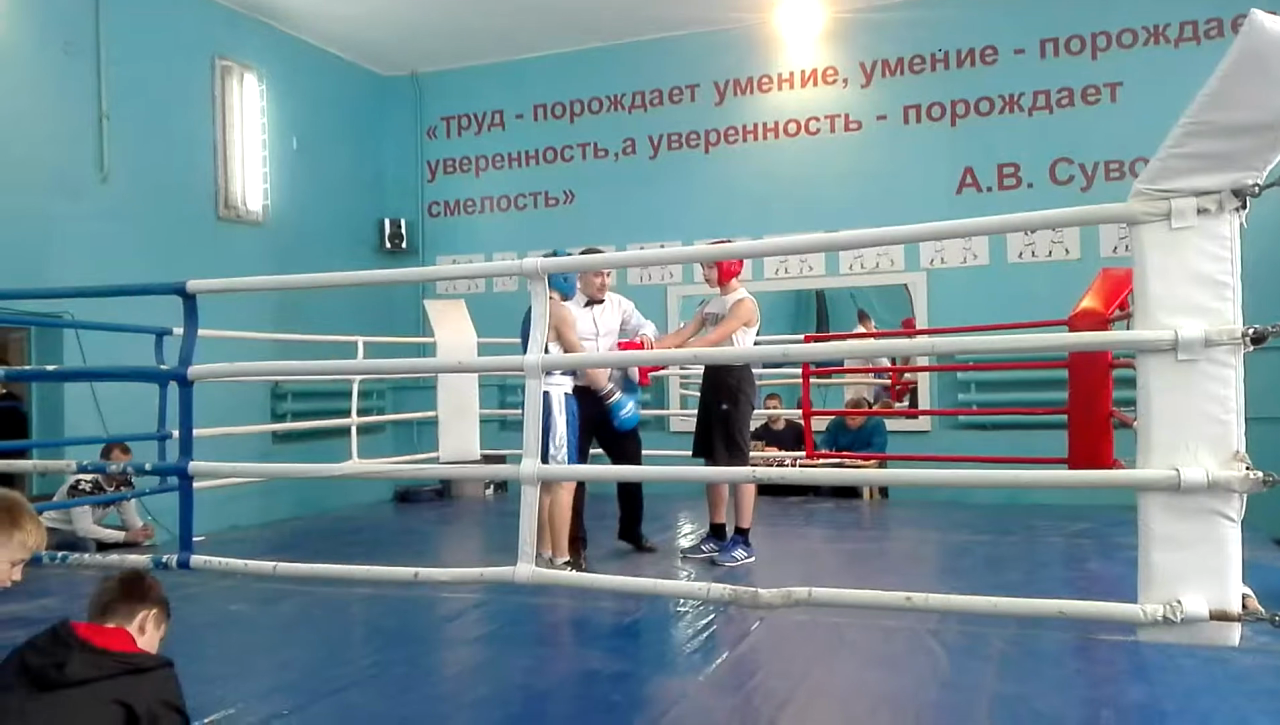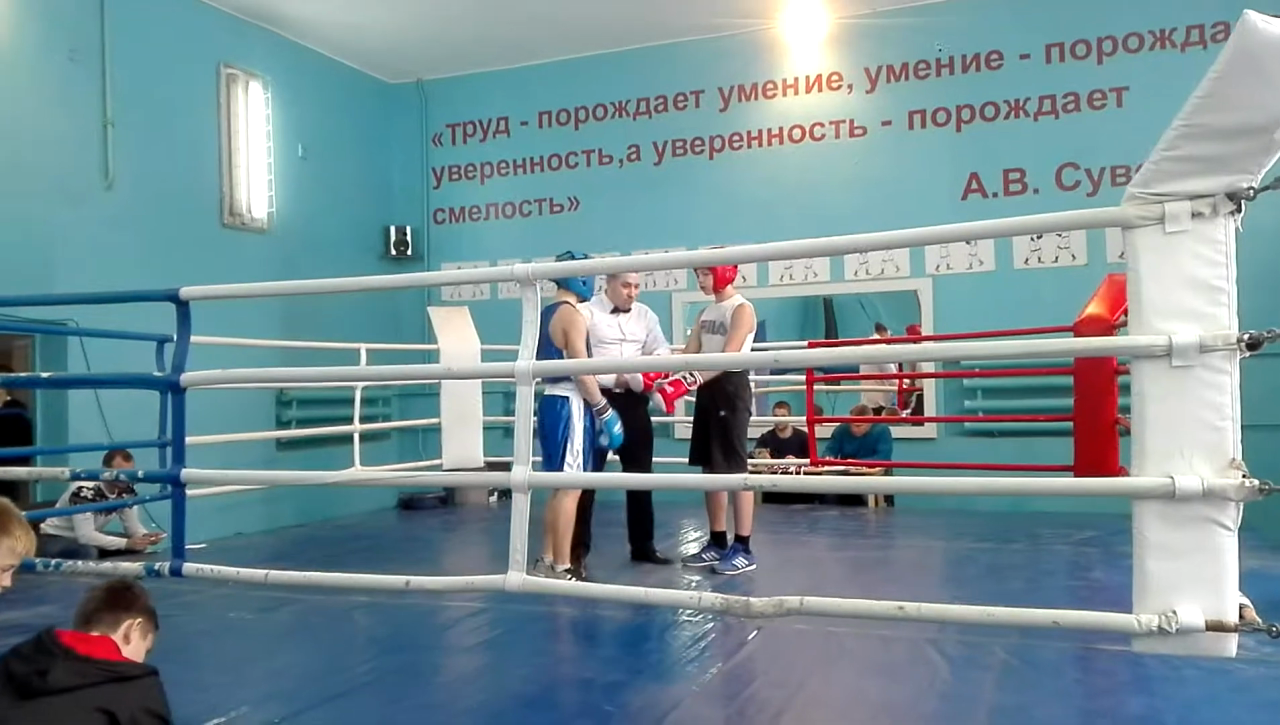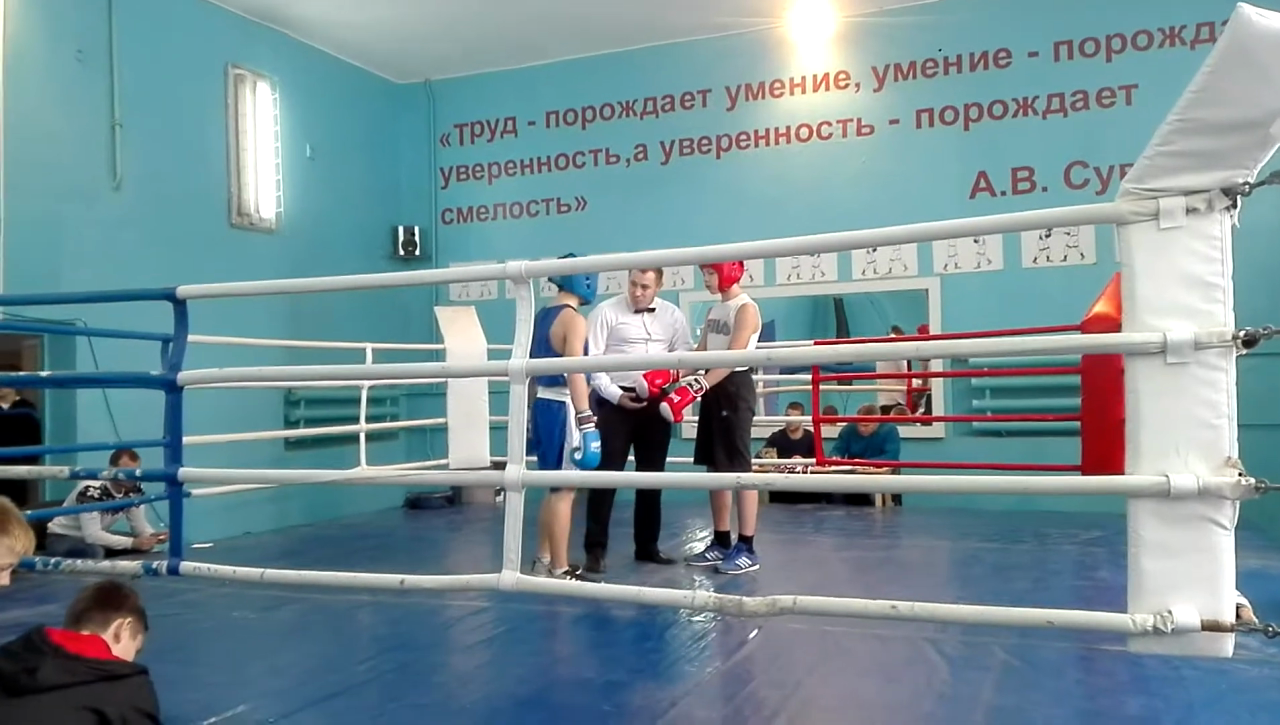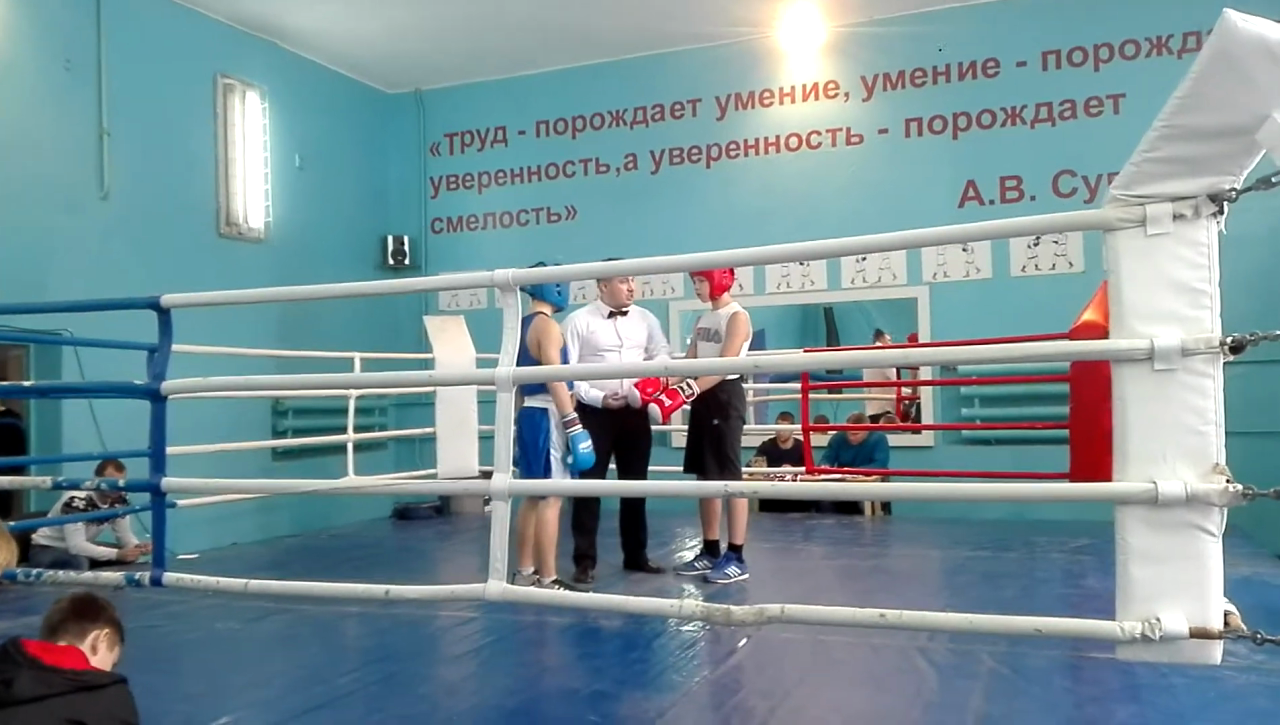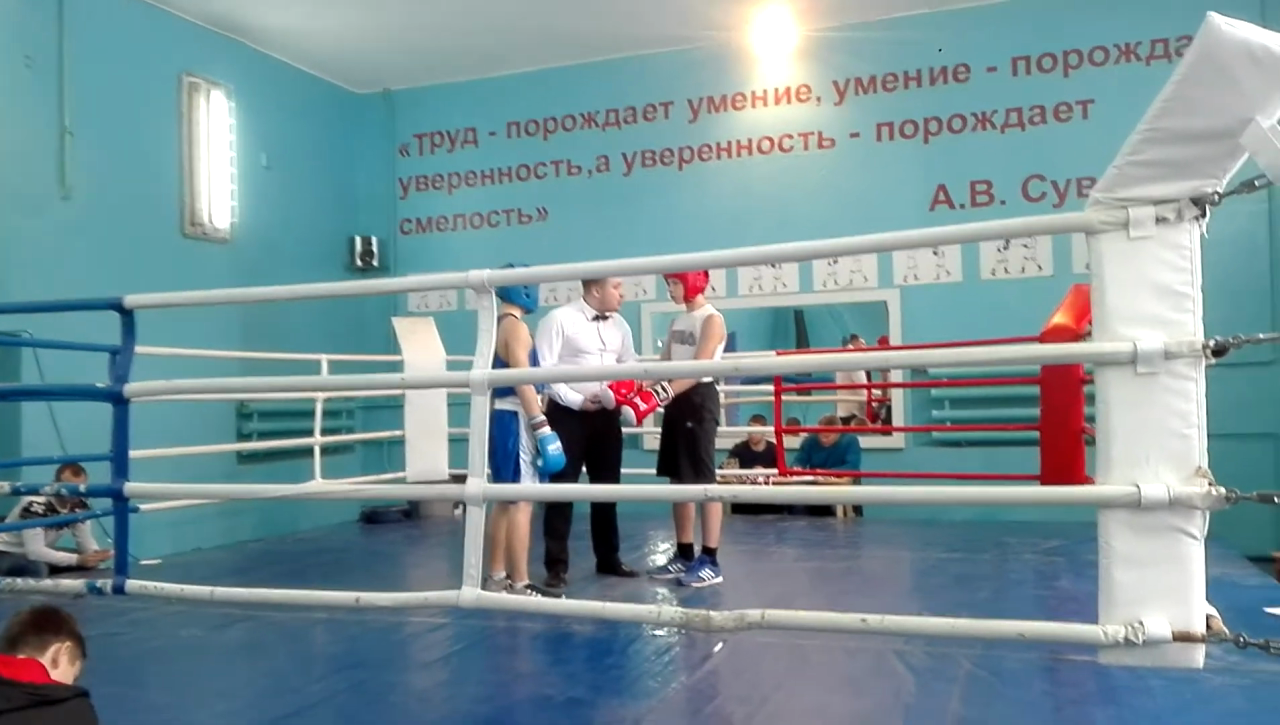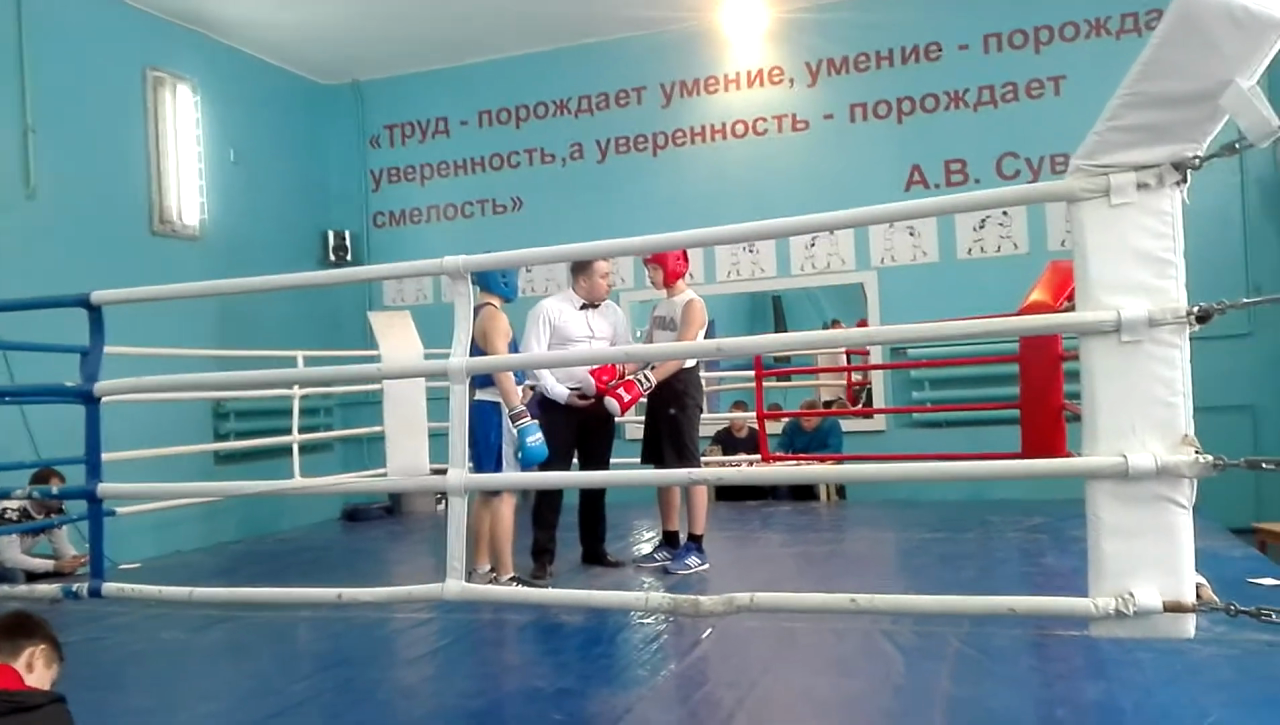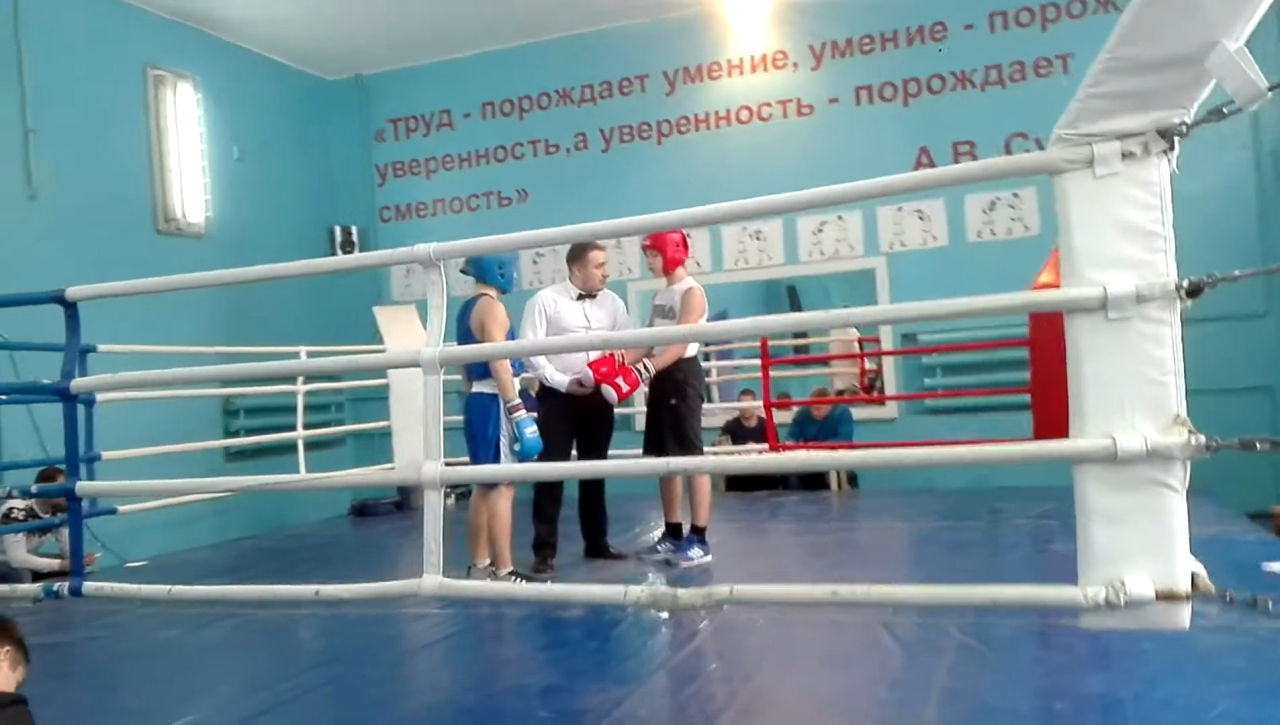
dt=0.5s
person 1, frame 1
left shoulder: (534, 311)
right shoulder: (558, 311)
right elbow: (580, 358)
right wrist: (613, 394)
left hip: (540, 396)
right hip: (555, 398)
left knee: (547, 481)
right knee: (564, 482)
left ankle: (544, 554)
right ankle: (560, 560)
person 1, frame 2
left shoulder: (546, 314)
right shoulder: (572, 315)
right elbow: (581, 370)
right wrist: (603, 409)
left hip: (551, 401)
right hip: (570, 404)
left knee: (558, 486)
right knee: (570, 488)
left ankle: (546, 560)
right ankle: (561, 568)
person 1, frame 3
left shoulder: (542, 316)
right shoulder: (574, 320)
right elbow: (575, 375)
left wrist: (529, 417)
right wrist: (587, 423)
left hip: (543, 404)
right hip: (563, 407)
left knee: (555, 487)
right knee: (564, 490)
left ankle: (544, 559)
right ankle: (559, 570)
person 1, frame 4
left shoulder: (523, 325)
right shoulder: (548, 325)
right elbow: (555, 380)
left wrist: (517, 426)
right wrist: (574, 425)
left hip: (528, 414)
right hip: (546, 416)
left knee: (533, 496)
right knee: (550, 498)
left ankle: (525, 571)
right ankle: (547, 579)
person 1, frame 5
left shoulder: (494, 327)
right shoulder: (516, 327)
right elbow: (522, 381)
right wrist: (542, 427)
left hip: (500, 416)
right hip: (516, 418)
left knee: (504, 500)
right knee: (521, 501)
left ankle: (497, 576)
right ankle: (520, 584)
person 1, frame 6
left shoulder: (472, 317)
right shoulder: (495, 316)
right elbow: (501, 371)
right wrist: (521, 417)
left hip: (481, 406)
right hip: (498, 408)
left knee: (487, 492)
right knee: (504, 494)
left ankle: (481, 570)
right ankle: (505, 577)
person 1, frame 7
left shoulder: (466, 309)
right shoulder: (491, 307)
right elbow: (498, 362)
right wrist: (517, 409)
left hip: (477, 400)
right hip: (495, 402)
left knee: (485, 486)
right knee: (501, 487)
left ankle: (480, 565)
right ankle: (503, 571)
person 2, frame 1
left shoulder: (744, 303)
right shoulder: (710, 304)
left elbow: (710, 341)
right elbow: (682, 335)
left hip: (735, 381)
right hip: (712, 379)
left knee: (737, 461)
right knee: (713, 461)
left ankle: (742, 540)
right ankle: (717, 535)
person 2, frame 2
left shoulder: (741, 309)
right shoulder: (706, 312)
left elbow: (727, 357)
right elbow: (689, 353)
left wrist: (690, 379)
left hip: (731, 387)
right hip: (707, 389)
left knee: (735, 468)
right knee: (711, 468)
left ankle: (743, 549)
right ankle: (717, 542)
person 2, frame 3
left shoulder: (746, 309)
right shoulder: (714, 311)
right elbow: (701, 354)
left wrist: (696, 386)
right wrist: (670, 375)
left hip: (734, 388)
right hip: (712, 389)
left knee: (739, 468)
right knee: (716, 468)
left ankle: (746, 548)
right ankle: (721, 542)
person 2, frame 4
left shoulder: (737, 317)
right shoulder: (703, 319)
right elbow: (689, 362)
left wrist: (685, 391)
right wrist: (662, 384)
left hip: (726, 396)
right hip: (703, 398)
left knee: (730, 478)
right knee: (705, 477)
left ankle: (736, 557)
right ankle: (711, 551)
person 2, frame 5
left shoulder: (711, 320)
right shoulder: (678, 322)
right elbow: (663, 364)
left wrist: (659, 394)
right wrist: (634, 386)
left hip: (698, 399)
right hip: (676, 401)
left knee: (704, 480)
right knee: (679, 480)
left ankle: (710, 561)
right ankle: (684, 554)
person 2, frame 6
left shoulder: (692, 305)
right shoulder: (659, 307)
left elbow: (680, 355)
left wrist: (642, 381)
right wrist: (618, 373)
left hip: (681, 386)
right hip: (658, 388)
left knee: (688, 467)
right knee: (663, 467)
left ankle: (696, 548)
right ankle: (670, 542)
person 2, frame 7
left shoulder: (691, 293)
right shoulder: (660, 295)
left elbow: (679, 344)
left wrist: (641, 371)
right wrist: (619, 362)
left hip: (682, 375)
right hip: (660, 377)
left knee: (691, 456)
right knee: (664, 458)
left ankle: (699, 539)
right ankle: (673, 534)
person 3, frame 1
left shoulder: (619, 304)
left elbow: (643, 326)
left wrist: (644, 336)
right hip: (575, 397)
left knee: (630, 460)
left ankle: (632, 530)
right ankle: (575, 543)
person 3, frame 2
left shoulder: (645, 315)
right shoulder: (583, 313)
left elbow: (660, 349)
left wrist: (657, 360)
right wrist: (608, 378)
left hip: (634, 401)
left knee: (640, 473)
left ankle: (643, 545)
right ankle: (577, 551)
person 3, frame 3
left shoulder: (672, 315)
right shoulder: (606, 312)
left elbow: (684, 353)
right elbow: (590, 360)
right wrist: (615, 396)
left hip: (656, 402)
right hip: (615, 401)
left knee: (652, 475)
right knee: (607, 473)
left ankle: (647, 546)
right ankle: (595, 549)
person 3, frame 4
left shoulder: (645, 319)
right shoulder: (578, 321)
left elbow: (661, 356)
right wrist: (598, 398)
left hip: (635, 410)
right hip: (594, 411)
left knee: (635, 483)
right knee: (589, 484)
left ankle: (636, 554)
right ankle: (585, 561)
person 3, frame 5
left shoulder: (619, 325)
right shoulder: (559, 320)
left elbow: (629, 362)
right elbow: (543, 370)
right wrist: (577, 401)
left hip: (607, 414)
right hip: (568, 414)
left knee: (607, 487)
right knee: (562, 487)
left ankle: (608, 558)
right ankle: (557, 566)
person 3, frame 6
left shoulder: (613, 312)
right shoulder: (547, 310)
right wrist: (562, 395)
left hip: (599, 404)
right hip: (559, 403)
left ankle: (594, 549)
right ankle: (543, 556)
person 3, frame 7
left shoulder: (612, 302)
right shoulder: (545, 301)
right elbow: (530, 351)
right wrist: (562, 383)
left hip: (598, 395)
right hip: (558, 395)
left ankle: (596, 541)
right ankle: (545, 550)
